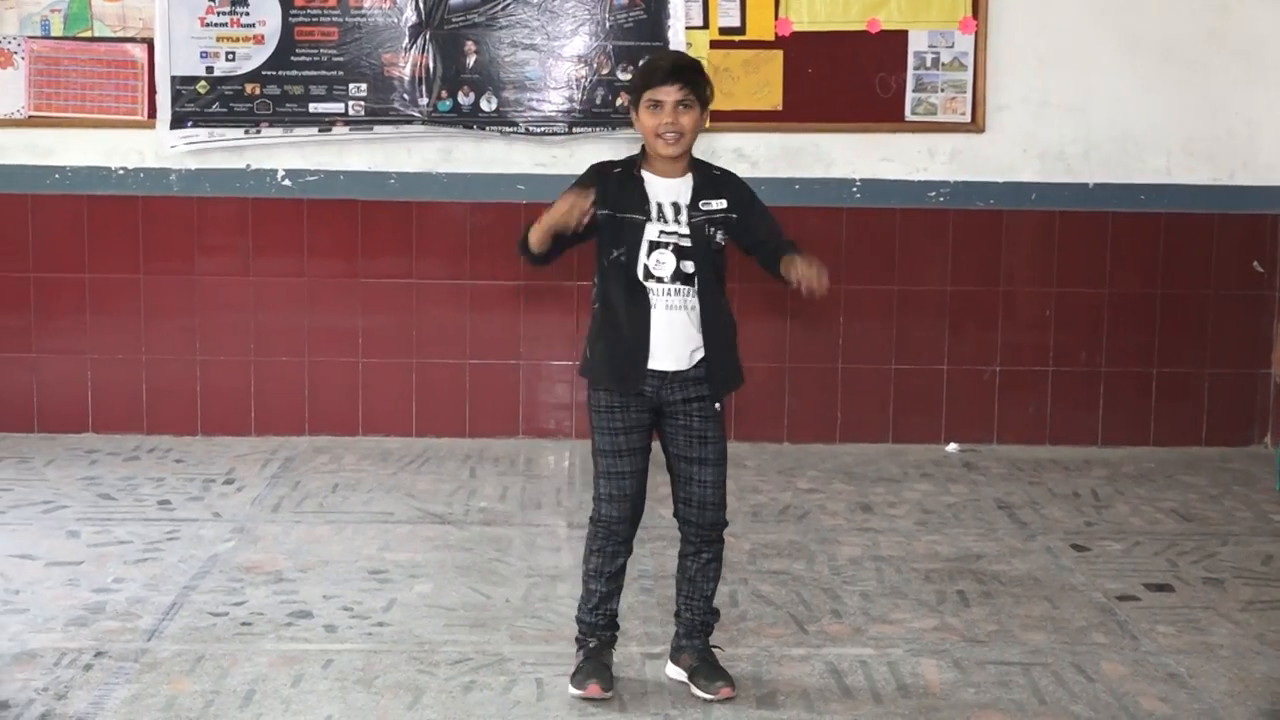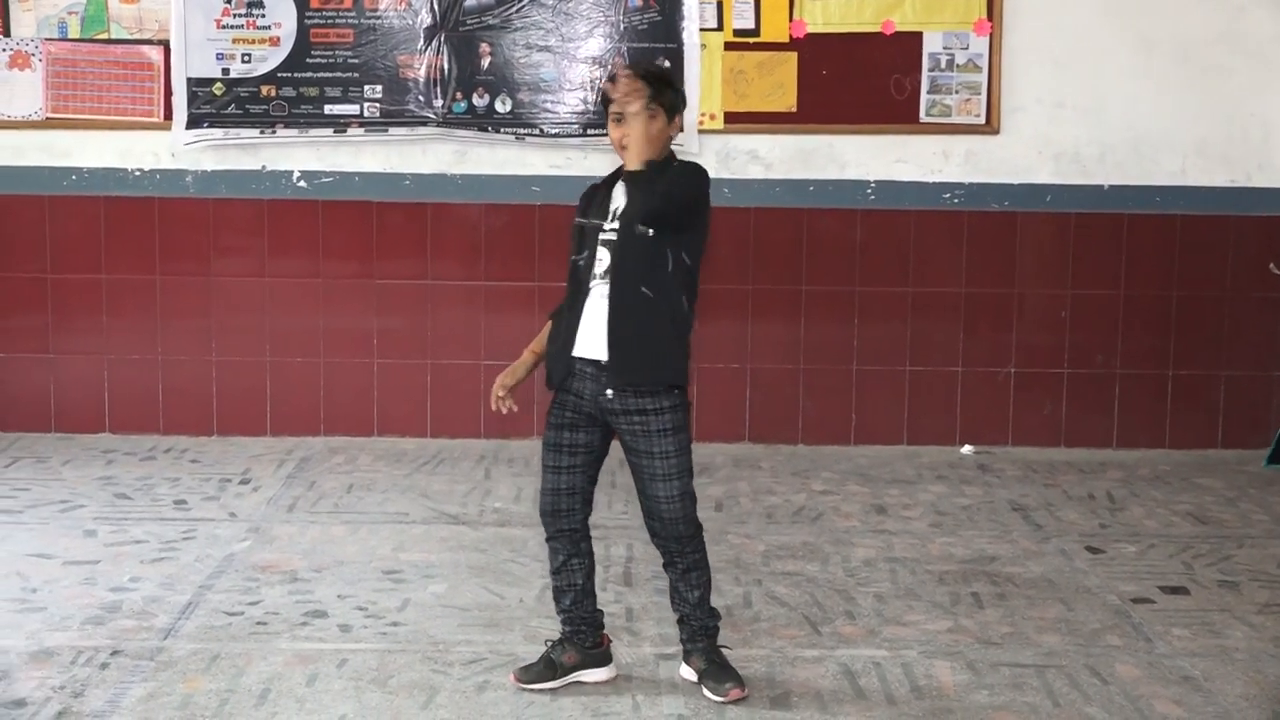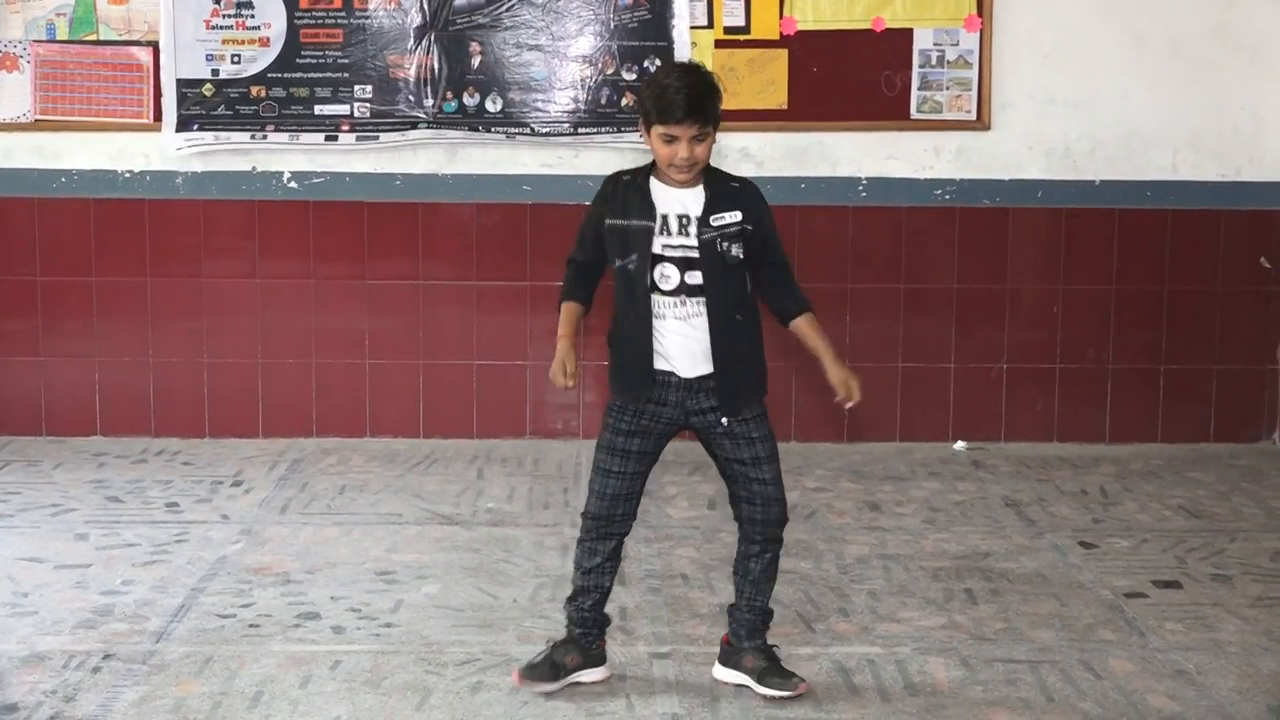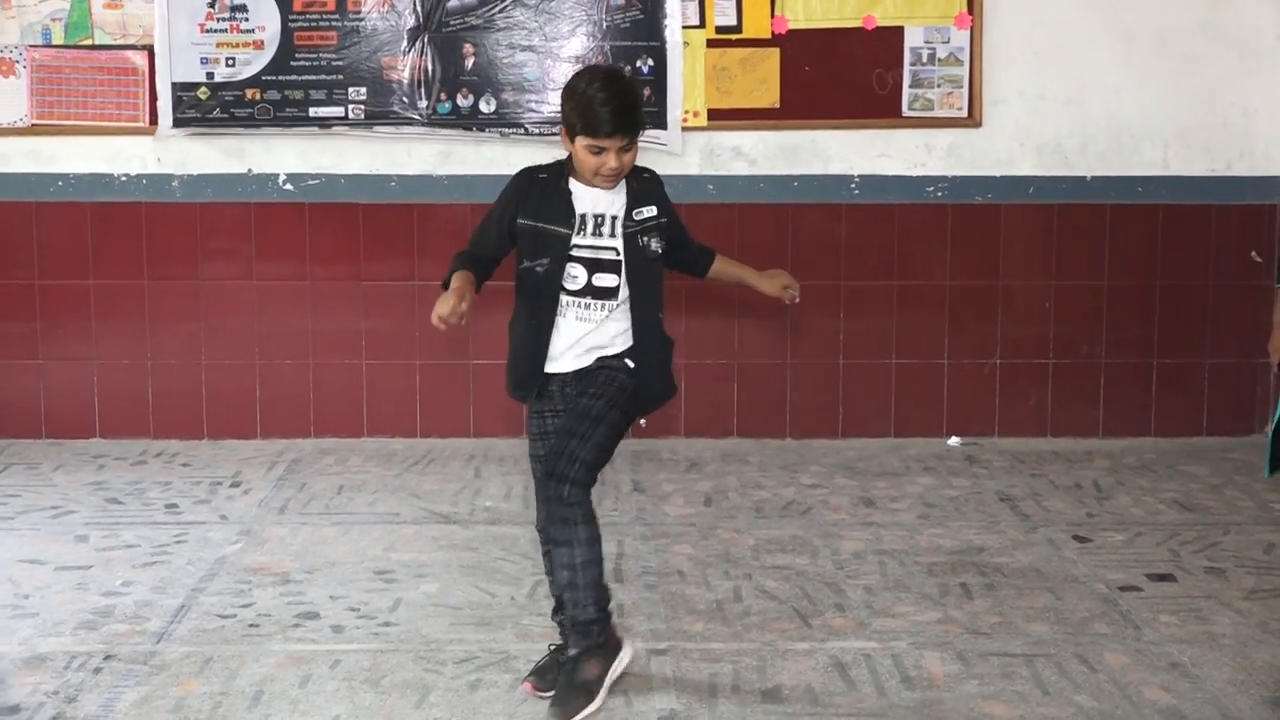
dt=1s
person 1, frame 1
left shoulder: (726, 190)
right shoulder: (606, 182)
left elbow: (774, 248)
right elbow: (535, 251)
left wrist: (798, 269)
right wrist: (554, 218)
left hip: (698, 379)
right hip: (623, 377)
left knee: (703, 517)
right knee: (614, 513)
left ankle: (692, 647)
right ankle: (595, 643)
person 1, frame 2
left shoulder: (683, 182)
right shoulder: (597, 195)
left elbow: (646, 204)
left wrist: (650, 108)
right wrist: (526, 361)
left hip: (647, 386)
right hip: (577, 380)
left knee: (675, 523)
right knee: (561, 514)
left ankle: (701, 647)
right ankle: (584, 642)
person 1, frame 3
left shoulder: (741, 199)
right shoulder: (618, 195)
left elbow: (780, 287)
right elbow: (582, 271)
left wrist: (829, 360)
right wrist: (565, 340)
left hip: (727, 388)
right hip: (643, 385)
left knee: (764, 517)
right knee: (604, 516)
left ankle: (743, 650)
right ankle: (581, 644)
person 1, frame 4
left shoulder: (647, 191)
right shoulder: (529, 190)
left elbow: (682, 252)
right elbow: (477, 257)
left wrist: (756, 279)
right wrist: (456, 288)
left hip: (617, 371)
right hip: (546, 378)
left knee: (561, 487)
right knee: (555, 510)
left ankle: (599, 641)
right ankle: (576, 638)
